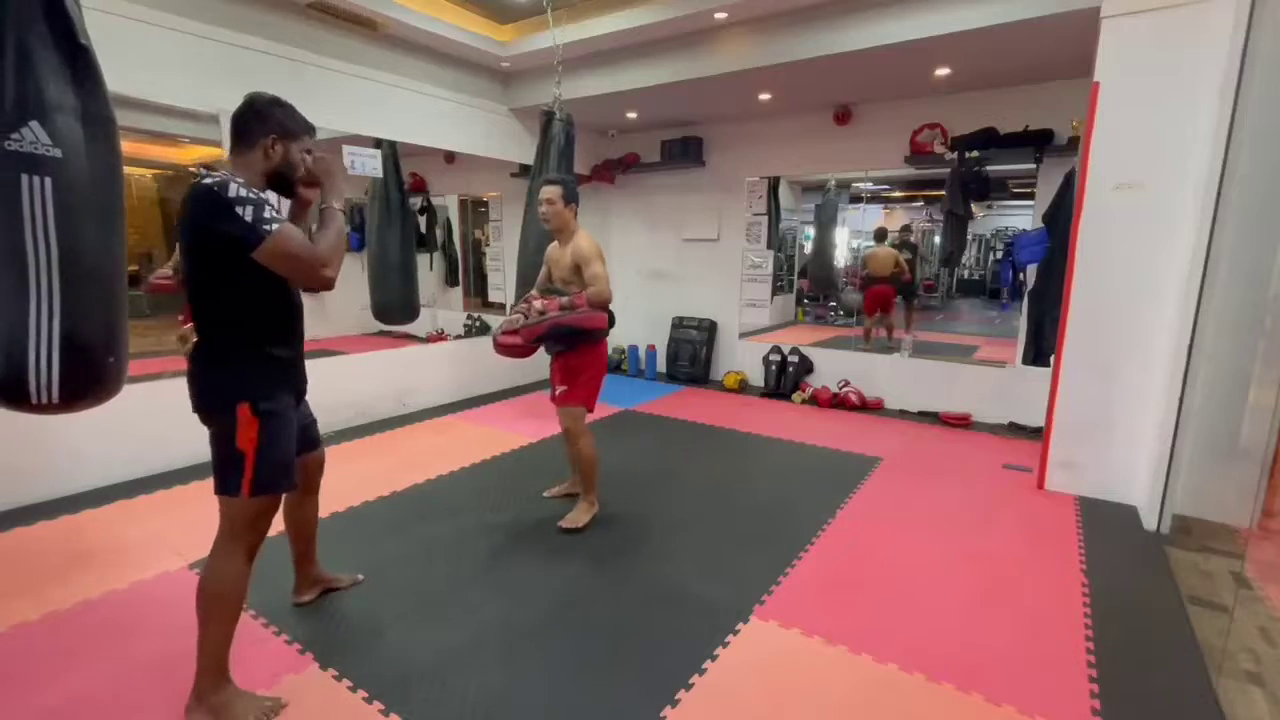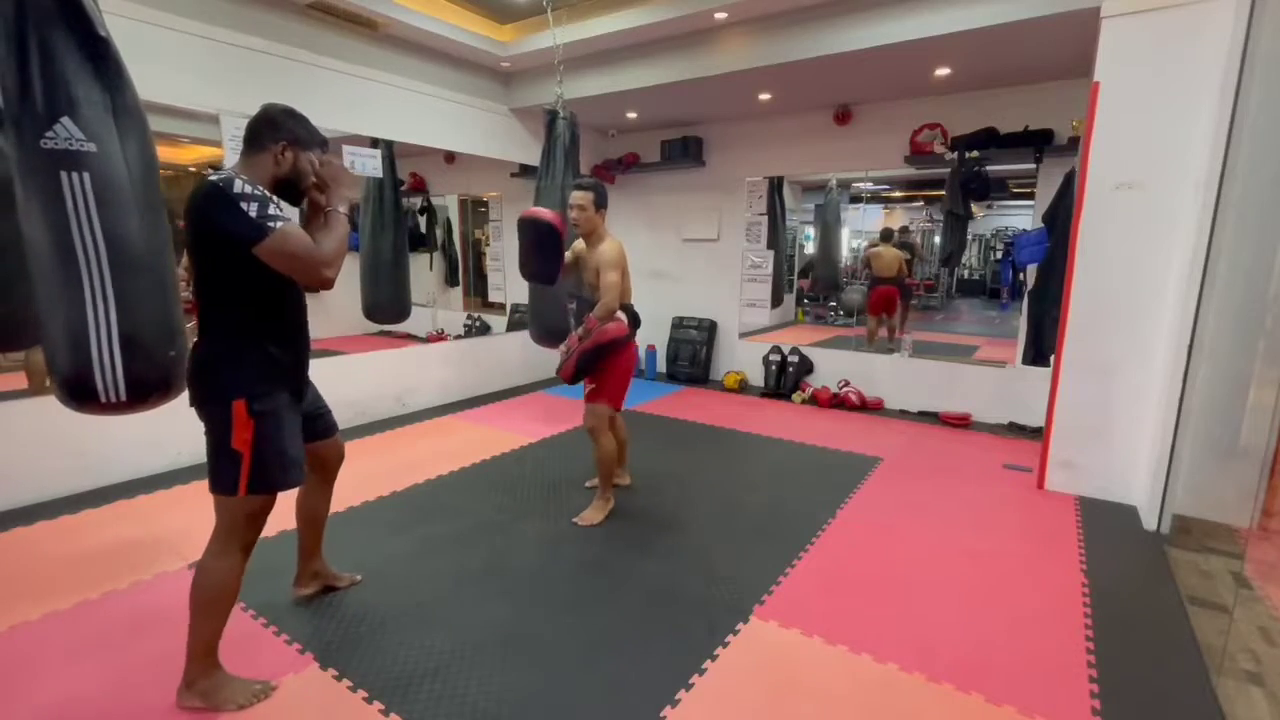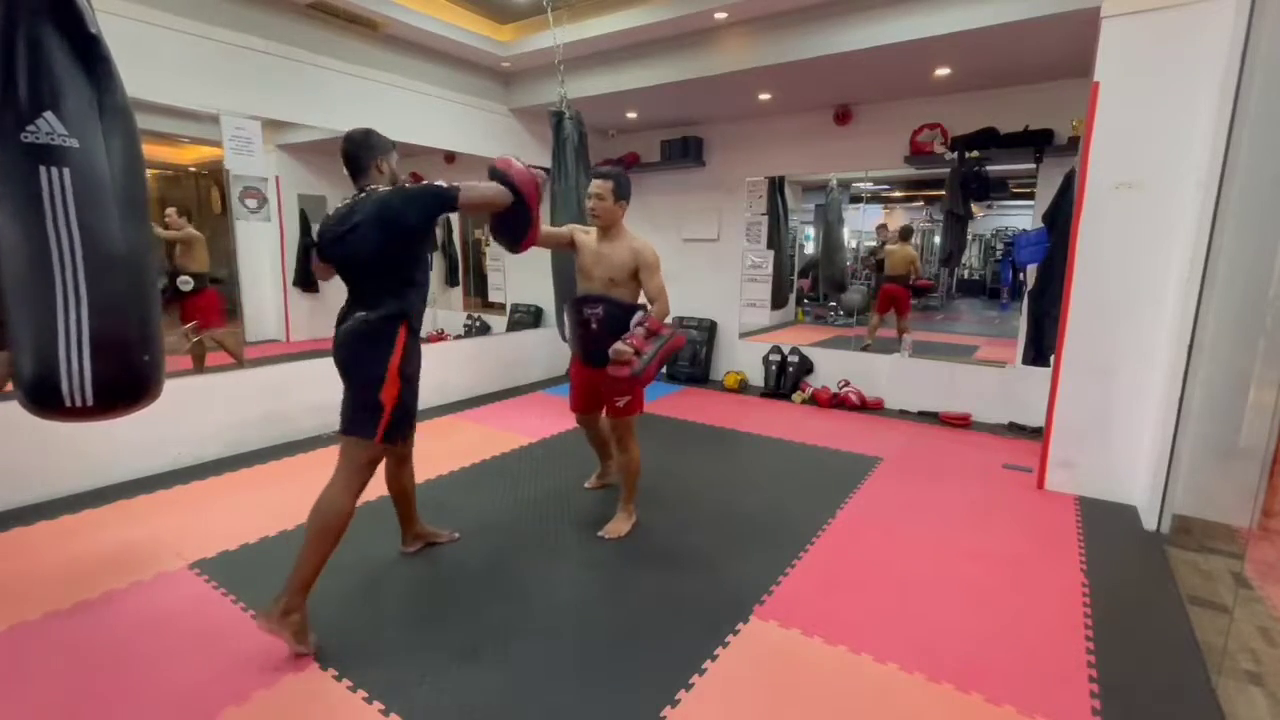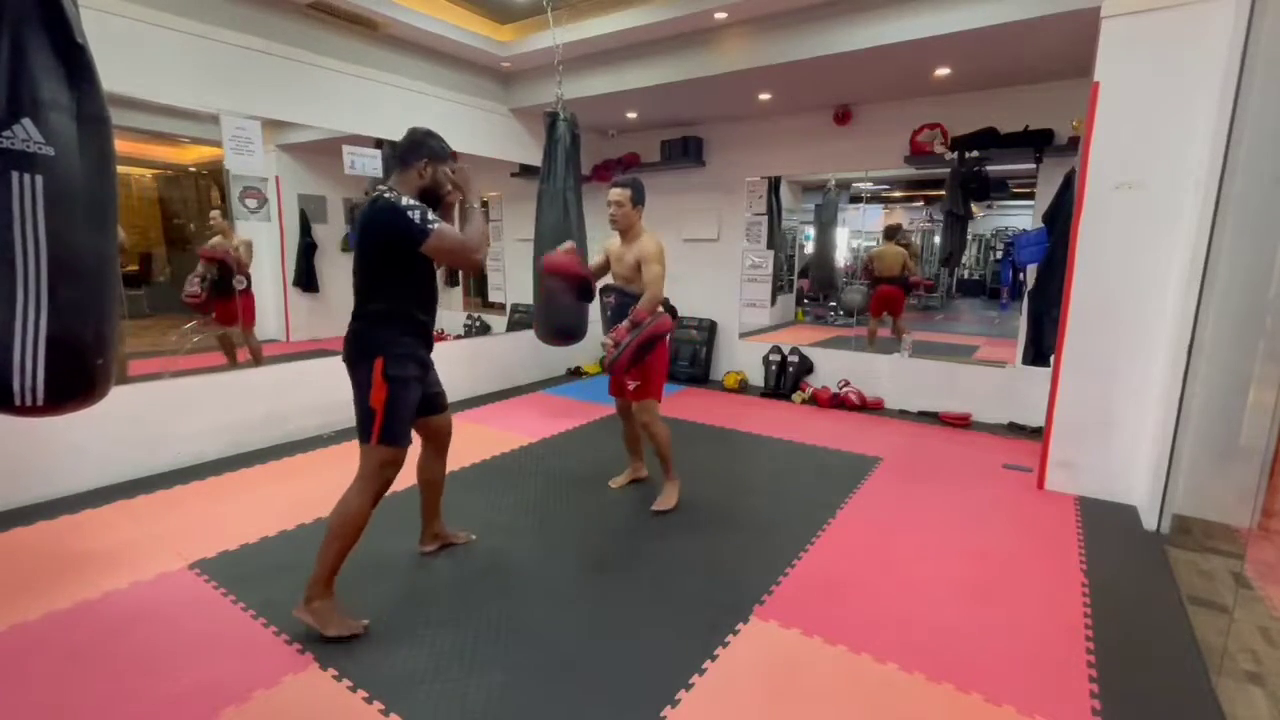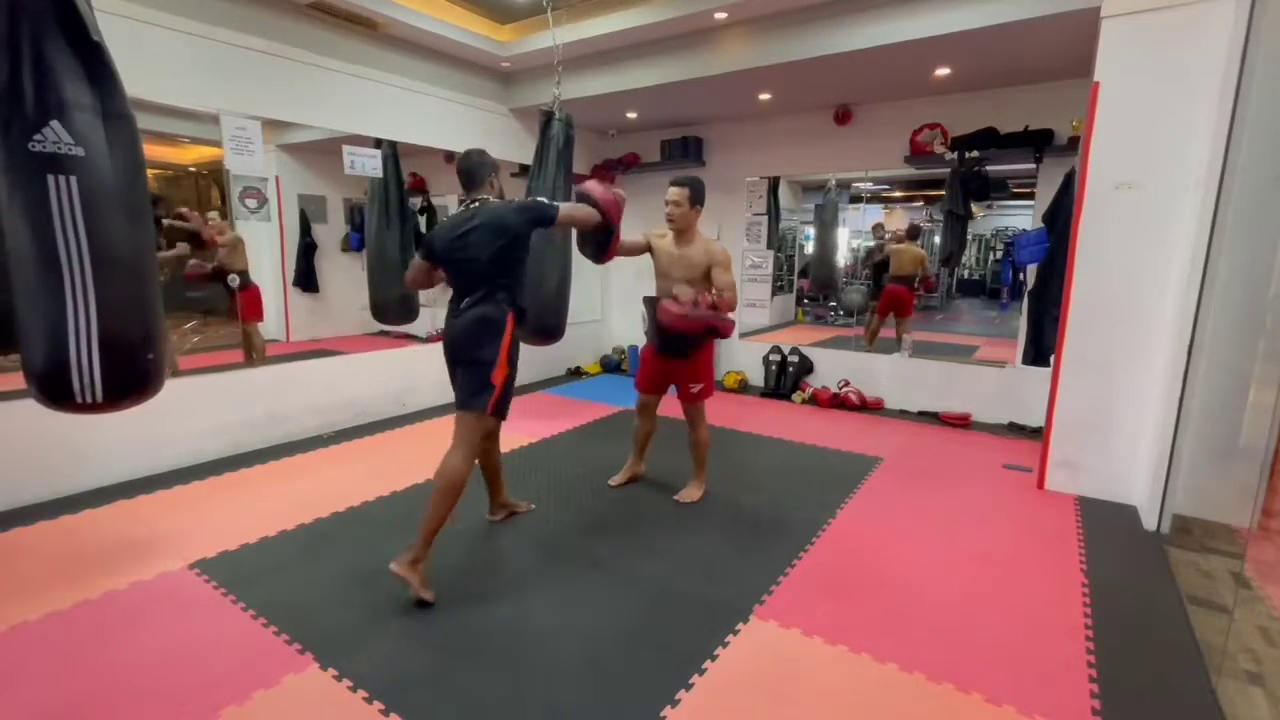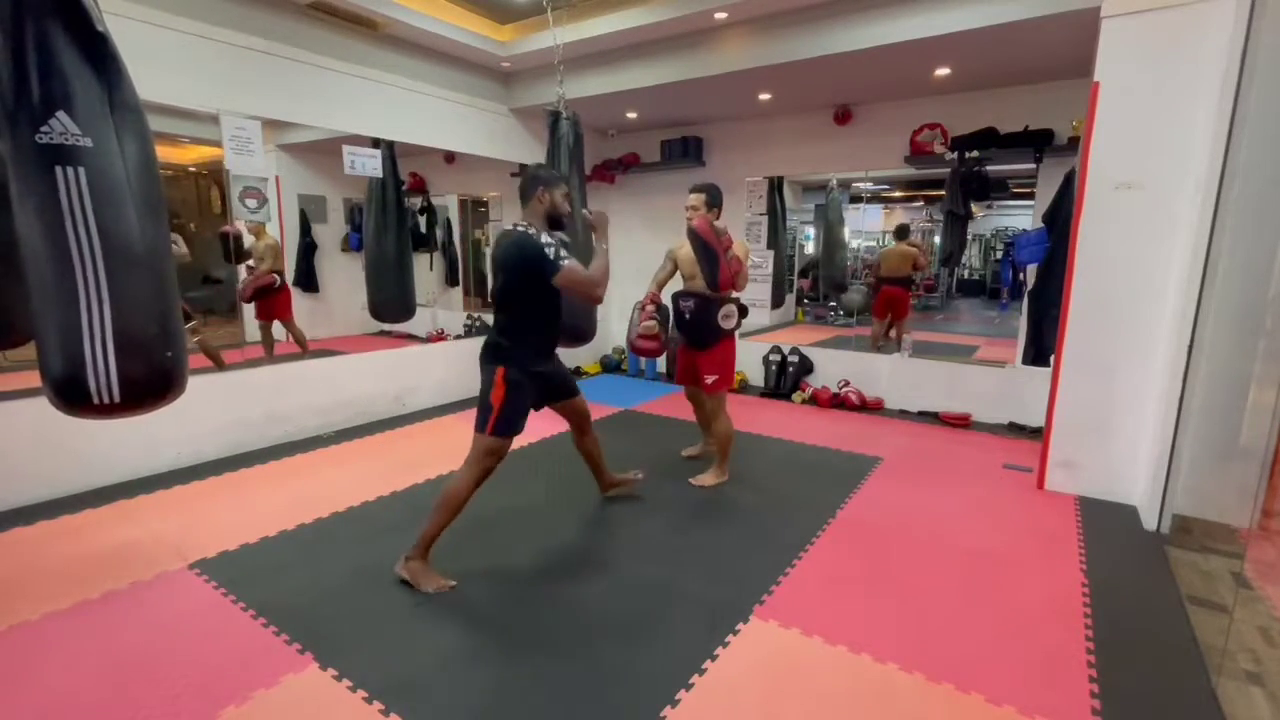
dt=0.7s
person 1, frame 1
left shoulder: (229, 196)
right shoulder: (227, 197)
left elbow: (283, 266)
right elbow: (319, 271)
left wrist: (300, 211)
right wrist: (332, 198)
left hip: (267, 377)
right hip: (247, 385)
left knee: (309, 470)
right knee: (243, 529)
left ankle: (309, 577)
person 1, frame 2
left shoulder: (252, 201)
right shoulder: (230, 195)
left elbow: (297, 257)
right elbow: (321, 269)
left wrist: (319, 206)
right wrist: (339, 203)
left hip: (281, 374)
right hip: (245, 385)
left knee: (327, 455)
right knee: (240, 527)
left ankle: (311, 570)
right ankle: (200, 678)
person 1, frame 3
left shoulder: (336, 221)
right shoulder: (412, 199)
left elbow: (322, 271)
right elbow: (498, 197)
right wrist: (447, 195)
left hip: (359, 335)
right hip: (388, 342)
left knee: (400, 441)
right knee: (355, 468)
left ankle: (413, 531)
right ankle: (289, 607)
person 1, frame 4
left shoulder: (400, 209)
right shoulder: (394, 210)
left elbow: (436, 254)
right elbow: (472, 256)
left wrist: (449, 211)
right wrist: (470, 202)
left hip: (408, 347)
right hip: (384, 353)
left knee: (439, 432)
right knee: (377, 473)
left ankle: (433, 531)
right ankle: (317, 599)
person 1, frame 5
left shoulder: (445, 230)
right shoulder: (517, 211)
left elbow: (412, 282)
right elbow: (591, 218)
left hip: (459, 331)
right hip: (493, 332)
left knee: (487, 423)
right knee: (468, 439)
left ankle: (499, 502)
right ankle: (415, 557)
person 1, frame 6
left shoulder: (512, 238)
right shoulder: (533, 245)
right elbow: (593, 290)
right wrist: (601, 238)
left hip: (540, 358)
right hip: (510, 365)
left knee: (581, 417)
right knee: (482, 464)
left ankle: (606, 481)
right ankle: (416, 558)
person 2, frame 1
left shoulder: (584, 247)
right shoulder: (553, 250)
left elbow: (603, 293)
right elbow: (540, 290)
left wrist: (555, 305)
left hip: (585, 347)
right hip: (564, 344)
left knee: (572, 424)
right knee: (571, 419)
left ankle: (589, 500)
right ankle: (578, 481)
person 2, frame 2
left shoulder: (608, 251)
right shoulder: (581, 247)
left elbow: (609, 305)
left hip: (615, 348)
left knee: (595, 421)
right knee: (608, 415)
left ankle: (604, 498)
right ankle: (619, 472)
person 2, frame 3
left shoulder: (640, 252)
right shoulder: (578, 236)
left elbow: (661, 306)
right elbow: (533, 234)
left hip: (619, 356)
right hip: (583, 353)
left knee: (624, 432)
right knee: (586, 418)
left ankle: (627, 510)
right ankle: (607, 469)
person 2, frame 4
left shoulder: (649, 247)
right shoulder: (613, 247)
left elbow: (654, 297)
right elbow: (589, 274)
left knee: (645, 413)
right knee: (625, 409)
left ankle: (671, 480)
right ankle: (636, 466)
person 2, frame 5
left shoulder: (714, 252)
right shoulder: (656, 241)
left elbow: (730, 300)
right elbow: (617, 248)
left wrist: (697, 300)
left hip: (694, 344)
right hip: (658, 339)
left knee: (694, 415)
right knee: (645, 405)
left ankle: (698, 480)
right ankle: (635, 463)
person 2, frame 6
left shoulder: (733, 248)
right shoulder: (678, 250)
left elbow: (739, 284)
right elbow: (657, 284)
left hip: (717, 336)
right hip: (690, 334)
left knee: (714, 404)
right knee: (693, 394)
left ankle: (721, 468)
right ankle: (708, 441)
